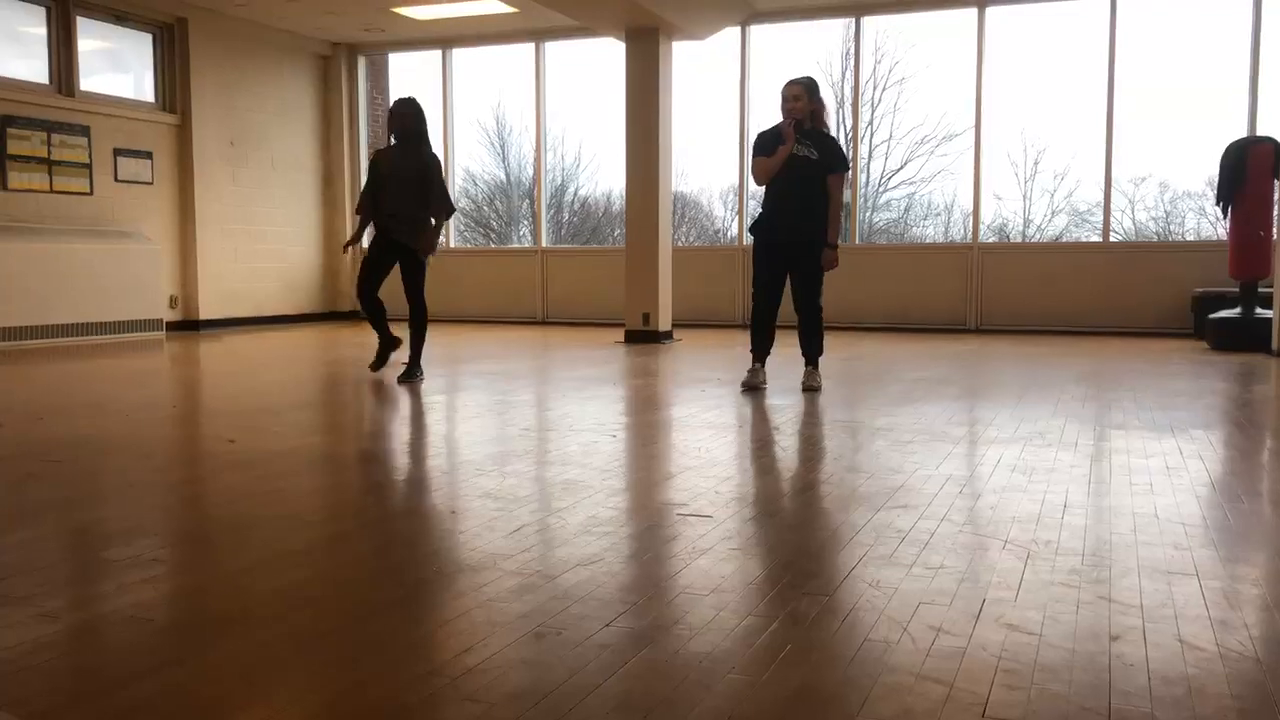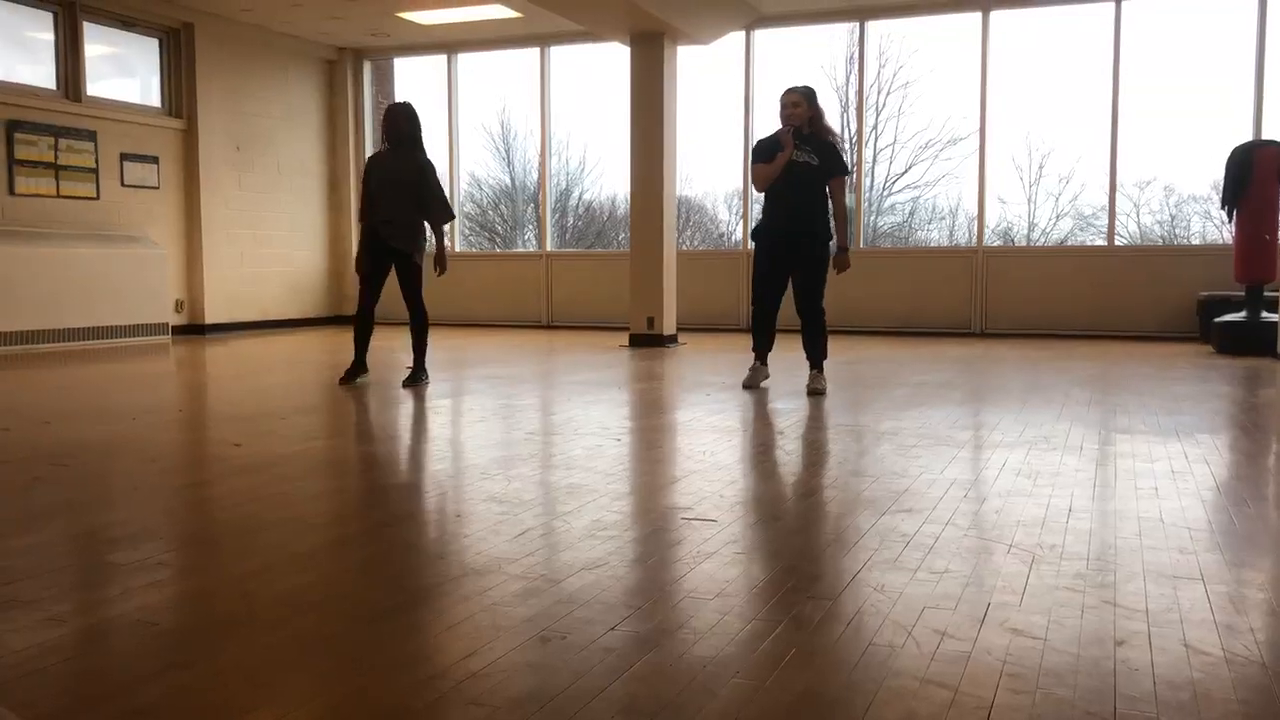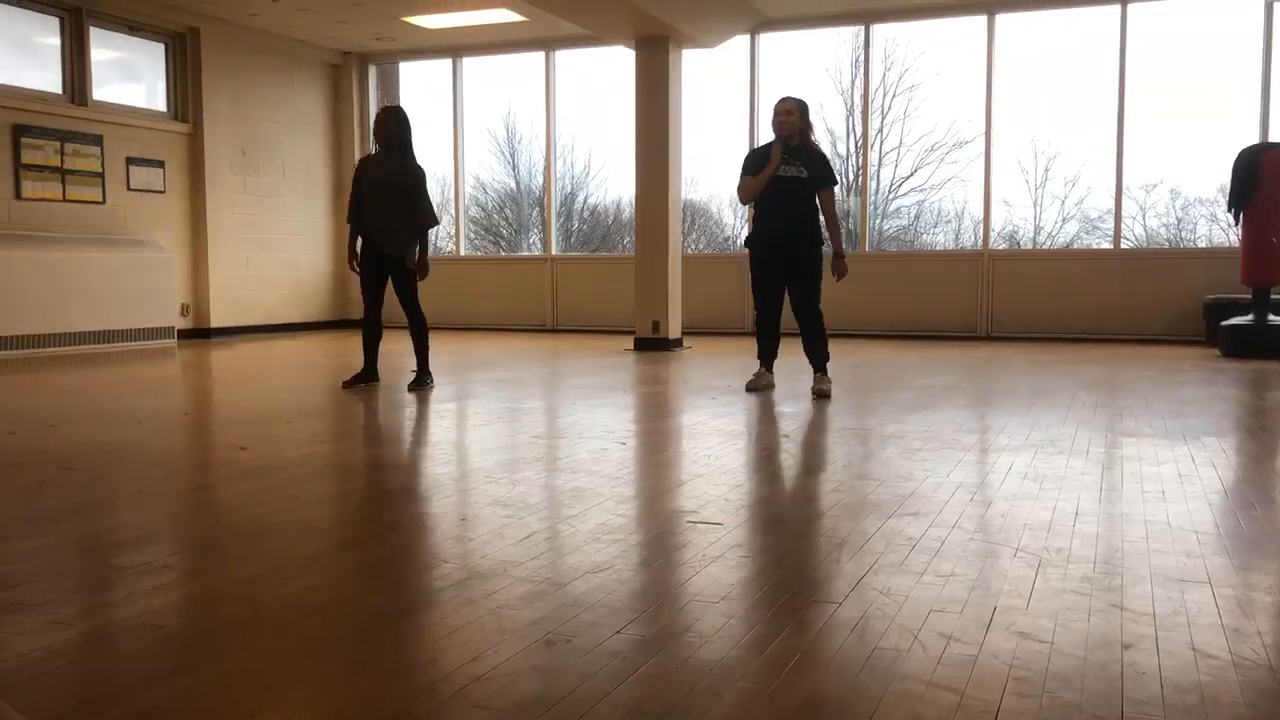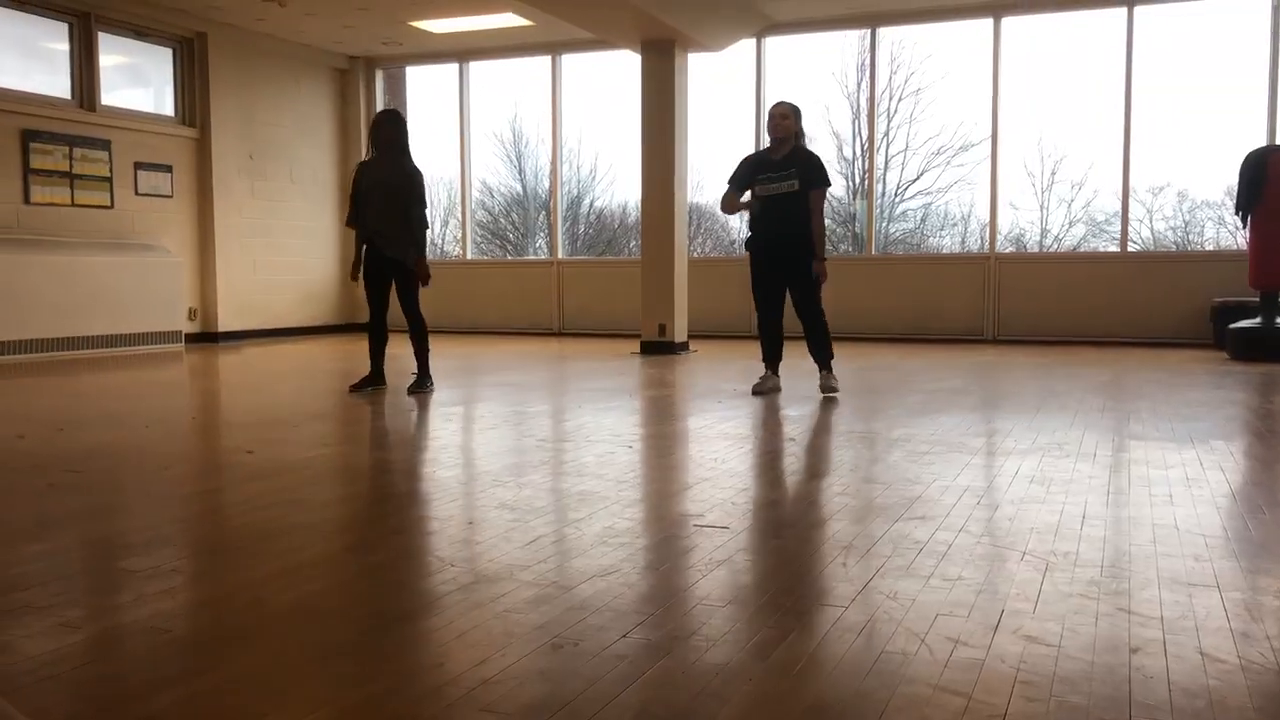
dt=0.2s
person 1, frame 1
left shoulder: (827, 145)
right shoulder: (768, 139)
left elbow: (835, 198)
right elbow: (760, 177)
left wrist: (831, 244)
right wrist: (787, 145)
left hip: (810, 238)
right hip: (770, 233)
left knee: (808, 303)
right knee: (764, 301)
left ankle: (812, 367)
right ankle: (757, 365)
person 1, frame 2
left shoulder: (826, 149)
right shoulder: (767, 146)
left elbow: (838, 202)
right elbow: (760, 183)
left wrist: (842, 246)
right wrist: (786, 151)
left hip: (812, 241)
right hip: (771, 237)
left knee: (810, 307)
right knee: (763, 303)
left ankle: (816, 371)
right ankle: (760, 363)
person 1, frame 3
left shoulder: (814, 159)
right shoulder: (758, 157)
left elbow: (828, 210)
right elbow: (745, 197)
left wrist: (838, 253)
right wrist: (773, 165)
left hip: (804, 248)
right hip: (764, 246)
left knee: (808, 311)
right knee: (765, 311)
left ankle: (821, 373)
right ankle: (765, 369)
person 1, frame 4
left shoulder: (808, 162)
right shoulder: (753, 163)
left elbow: (817, 212)
right elbow: (726, 204)
left wrist: (820, 256)
right wrist: (744, 204)
left hip: (800, 251)
right hip: (763, 250)
left knee: (810, 311)
right knee: (767, 314)
left ankle: (826, 371)
right ankle: (771, 373)
person 2, frame 1
left shoulder: (427, 159)
right shoulder: (381, 158)
left elbow: (440, 204)
right elbow: (369, 199)
left wrist: (434, 234)
right wrist: (359, 233)
left hip: (415, 238)
right hip: (384, 235)
left knee: (414, 298)
right knee: (364, 289)
left ankle: (414, 362)
right ankle: (386, 340)
person 2, frame 2
left shoulder: (421, 165)
right shoulder: (375, 163)
left elbow: (436, 209)
right elbow: (366, 209)
left wrist: (440, 247)
right wrist: (361, 248)
left hip: (408, 242)
right hip: (377, 241)
left knee: (414, 302)
right knee: (365, 302)
left ankle: (419, 367)
right ankle: (359, 362)
person 2, frame 3
left shoulder: (411, 170)
right shoulder: (365, 166)
left elbow: (422, 215)
right elbow: (355, 211)
left wrist: (423, 254)
right wrist: (352, 247)
left hip: (401, 249)
right hip: (372, 247)
left knee: (411, 307)
right knee: (371, 309)
left ankle: (424, 371)
right ankle: (369, 369)
person 2, frame 4
left shoulder: (409, 172)
right shoulder: (365, 170)
left elbow: (418, 219)
right elbow: (358, 217)
left wrist: (421, 258)
right wrist: (358, 255)
left hip: (403, 253)
right hip: (375, 252)
left knee: (411, 311)
right knee: (376, 313)
left ankle: (424, 373)
right ankle: (376, 373)
